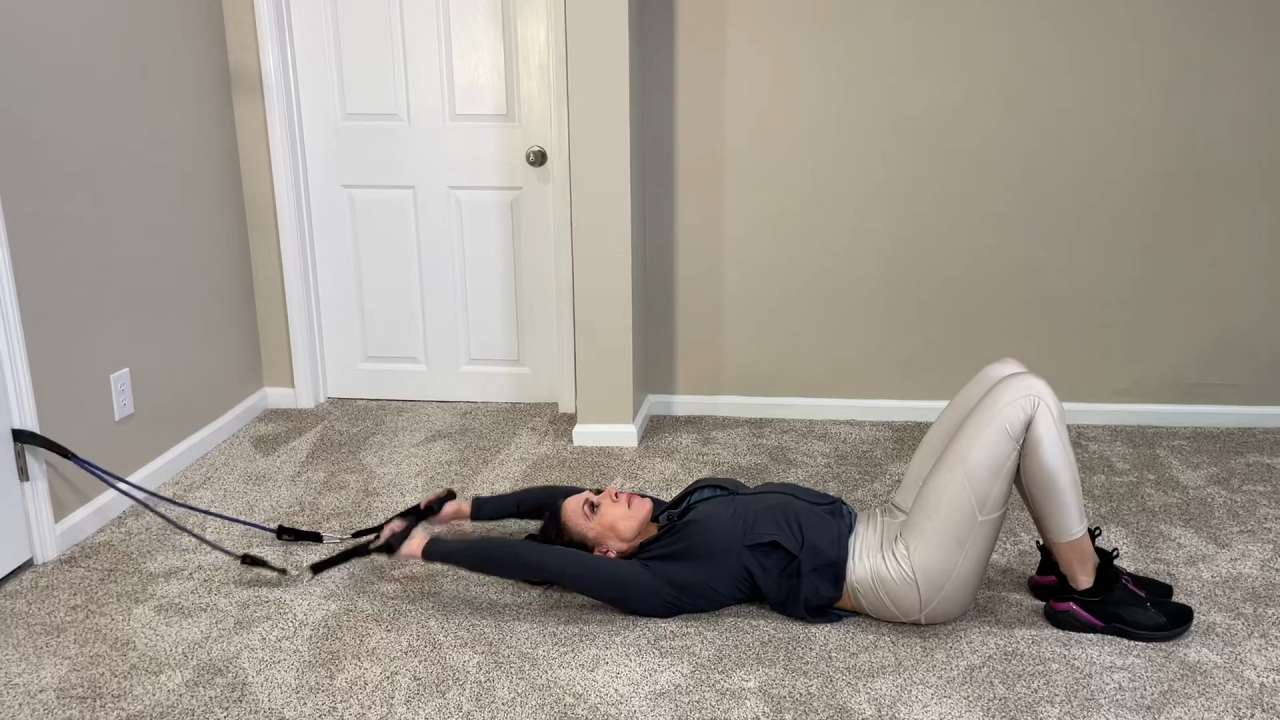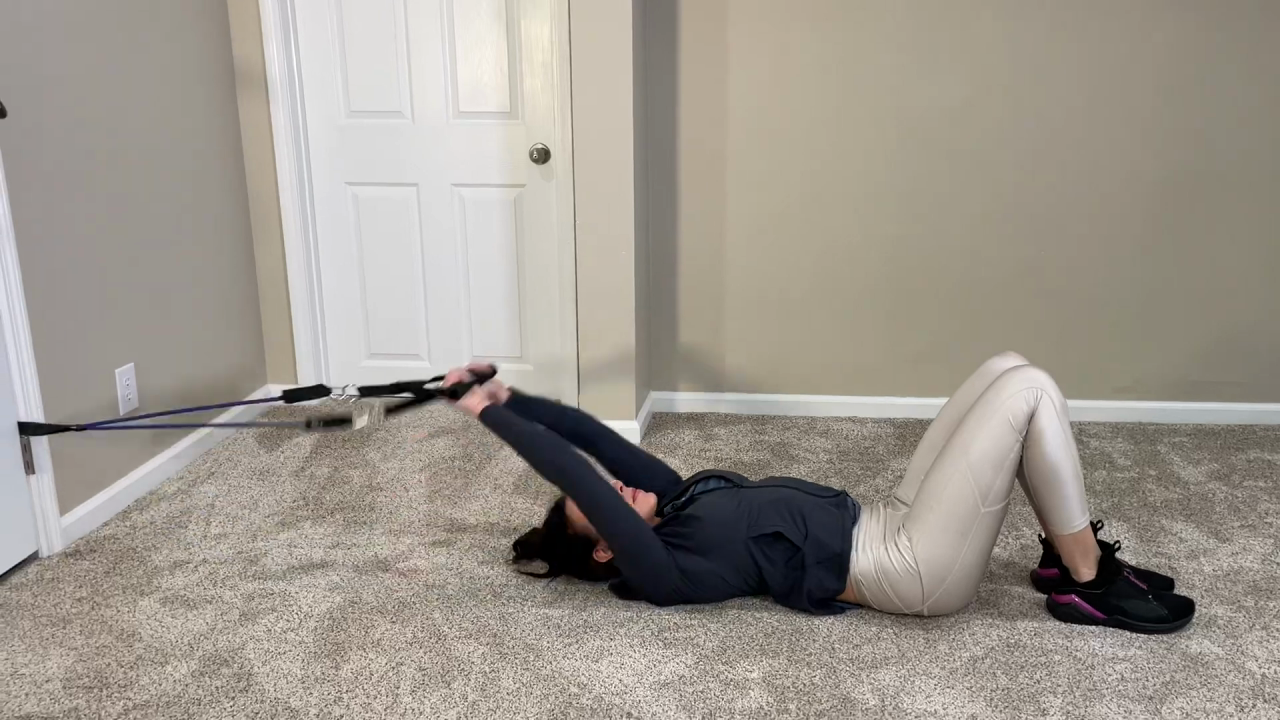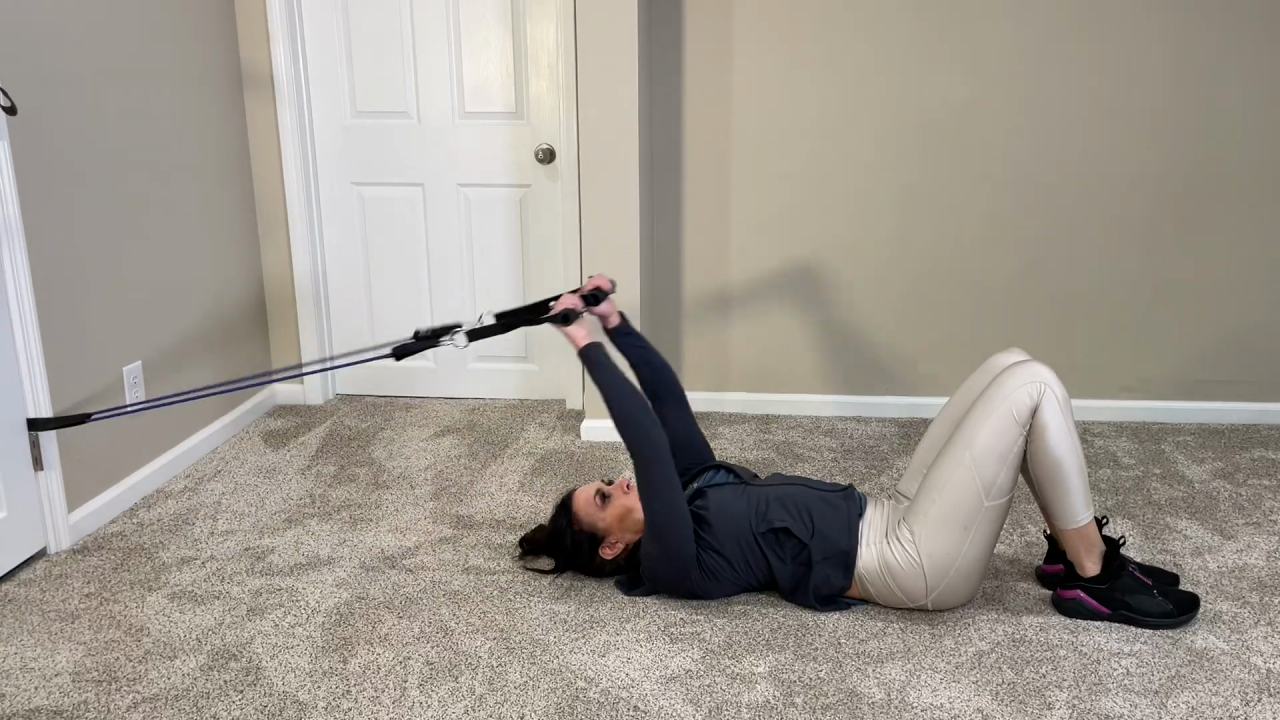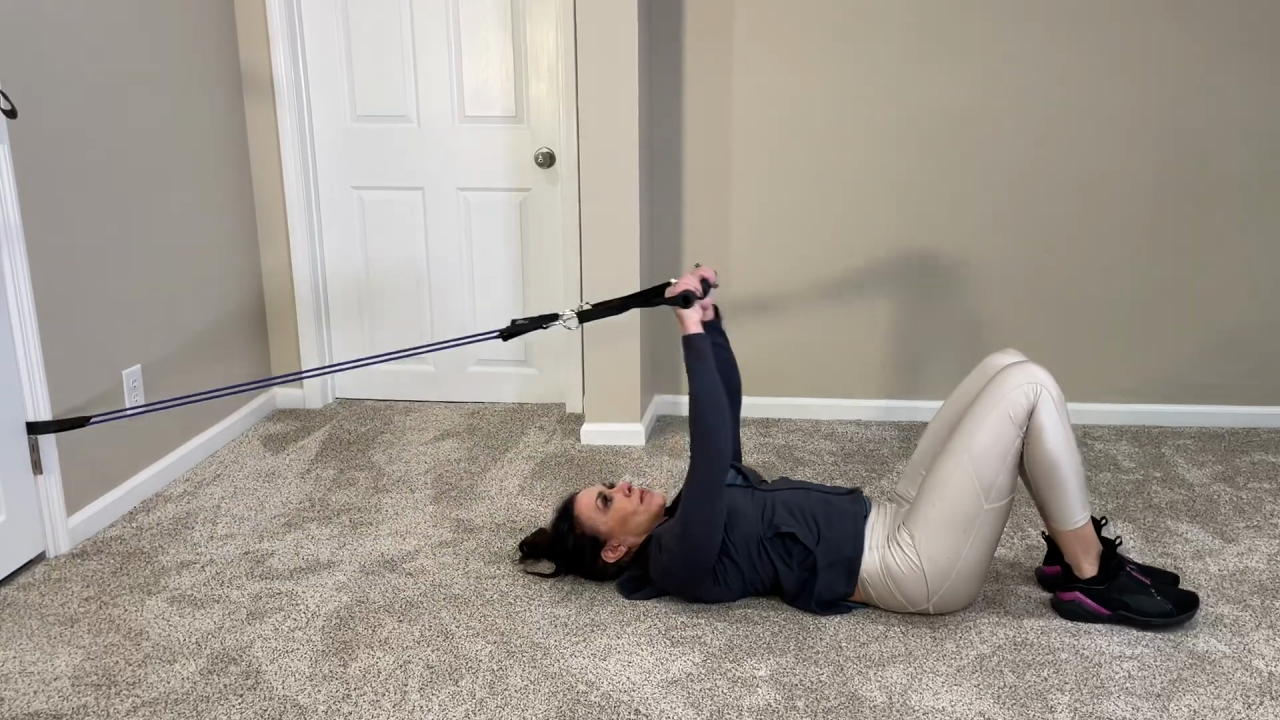
dt=0.4s
person 1, frame 1
left shoulder: (670, 519)
right shoulder: (657, 579)
left elbow: (563, 491)
right elbow: (543, 557)
left wrist: (466, 508)
right wrist: (434, 542)
left hip: (881, 531)
right hip: (909, 578)
left knee: (1006, 379)
right knee: (1024, 399)
left ankle: (1069, 563)
right ankle: (1089, 591)
person 1, frame 2
left shoulder: (674, 504)
right shoulder: (662, 570)
left elbow: (602, 446)
right elbow: (584, 478)
left wrist: (508, 397)
right wrist: (491, 413)
left hip: (885, 525)
right hip: (910, 570)
left knee: (1008, 371)
right knee: (1030, 391)
left ankle: (1071, 557)
right ankle: (1091, 584)
person 1, frame 3
left shoulder: (697, 489)
right shoulder: (672, 564)
left elbow: (668, 411)
right elbow: (647, 444)
left wrist: (618, 326)
right wrist: (589, 349)
left hip: (891, 519)
right hip: (914, 565)
left knee: (1014, 368)
right knee: (1032, 387)
left ankle: (1073, 552)
right ankle: (1094, 576)
person 1, frame 4
left shoulder: (689, 517)
right shoulder: (679, 561)
left elbow: (724, 413)
right elbow: (710, 454)
left wrist: (707, 321)
right wrist: (691, 338)
left hip: (893, 521)
right hip: (914, 569)
left knee: (1007, 370)
right knee: (1026, 388)
left ankle: (1074, 552)
right ankle: (1091, 576)
